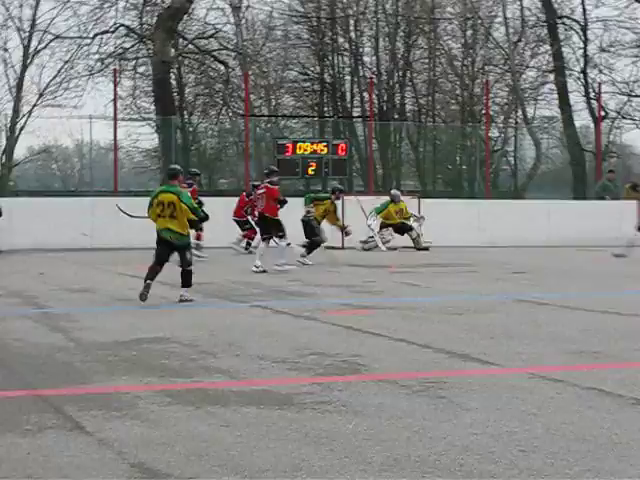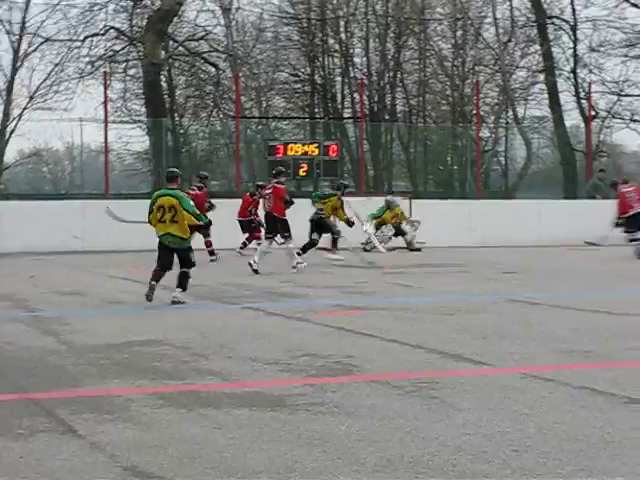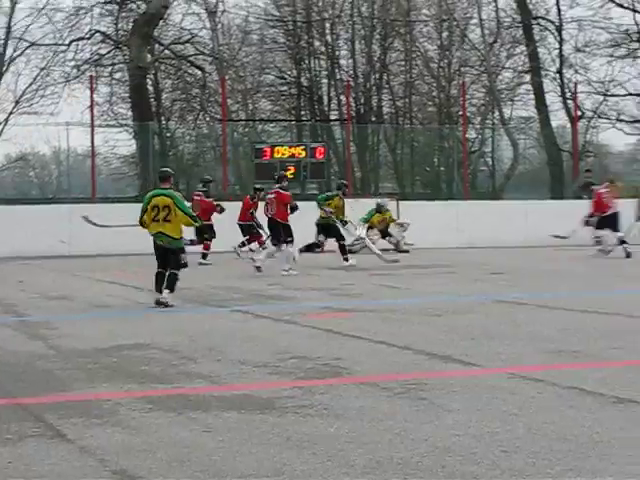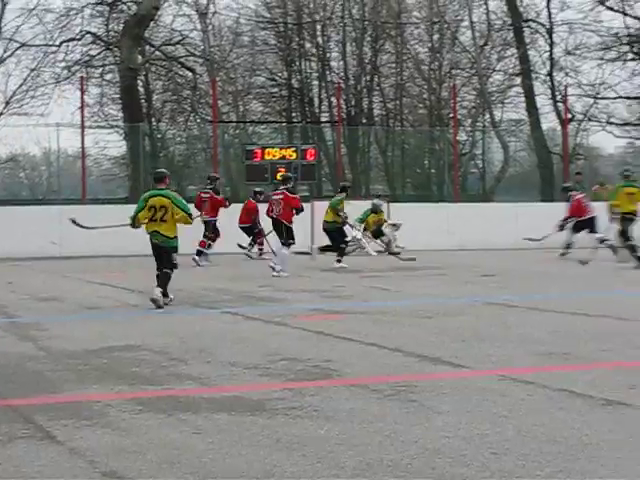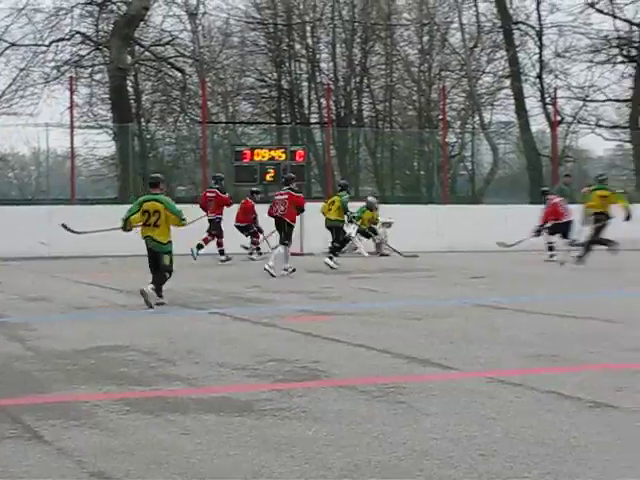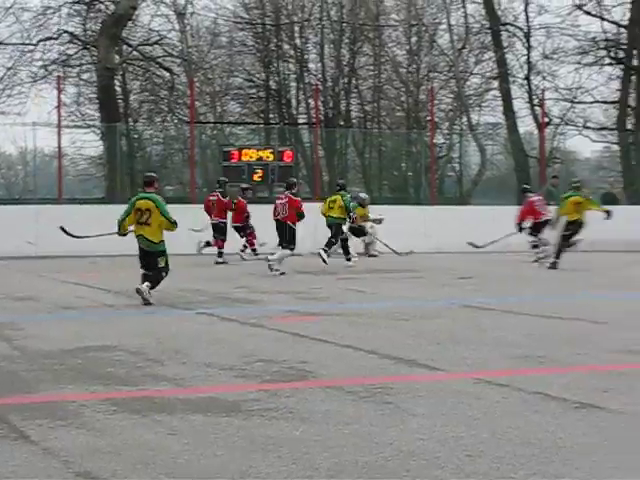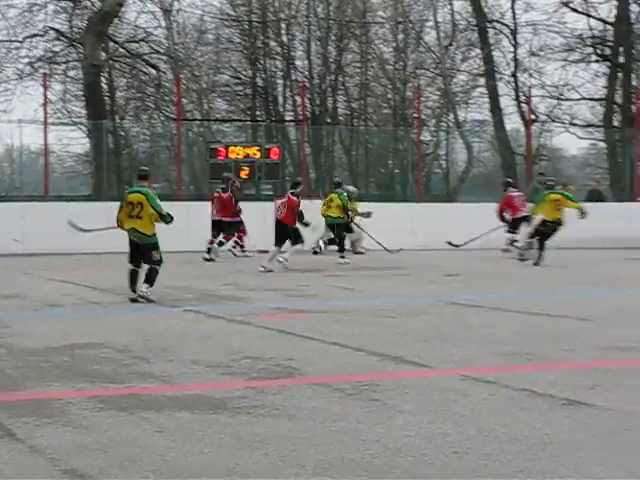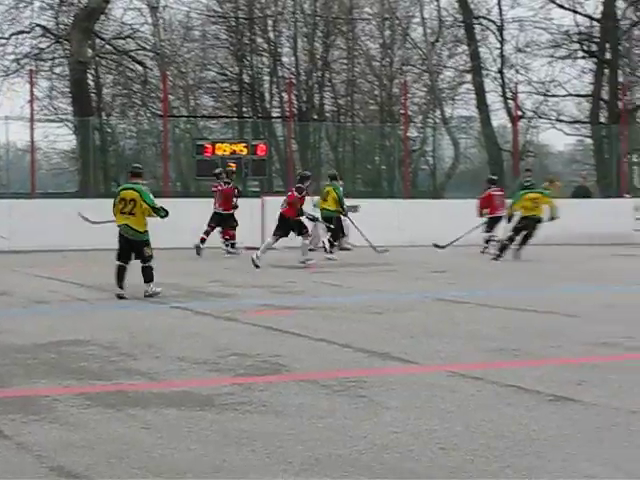
dt=0.1s
person 1, frame 1
left shoulder: (158, 192)
right shoulder: (181, 193)
left elbow: (152, 214)
right elbow: (191, 208)
right wrist: (202, 216)
left hip: (163, 234)
right hip: (180, 234)
left knee: (158, 262)
right knee: (186, 264)
left ankle: (148, 283)
right ankle: (184, 293)
person 1, frame 2
left shoulder: (156, 196)
right shoulder: (180, 197)
left elbow: (152, 219)
right elbow: (193, 215)
right wrist: (205, 222)
left hip: (164, 238)
right hip: (181, 238)
left knee: (162, 266)
right knee: (186, 267)
left ankle: (152, 284)
right ankle: (178, 294)
person 1, frame 3
left shoulder: (150, 196)
right shoulder: (175, 196)
left elbow: (144, 219)
right elbow: (189, 217)
left wrist: (148, 226)
right wrist: (195, 221)
left hip: (158, 238)
right hip: (174, 239)
left knee: (162, 267)
right knee: (174, 268)
left ankle: (159, 295)
right ankle: (165, 296)
person 1, frame 4
left shoulder: (147, 197)
right shoulder: (172, 196)
left elbow: (136, 218)
right elbow: (187, 215)
left wrist: (135, 223)
right wrist: (188, 219)
left hip: (154, 237)
right hip: (168, 237)
left knee: (161, 267)
right knee: (168, 268)
left ankle: (164, 296)
right ankle: (157, 292)
person 1, frame 5
left shoulder: (141, 201)
right shoulder: (165, 201)
left elbow: (128, 218)
right elbow: (180, 220)
left wrist: (126, 227)
right wrist: (181, 221)
left hip: (149, 242)
right hip: (163, 242)
left knee: (156, 270)
right knee: (165, 272)
left ankle: (158, 297)
right ankle: (149, 289)
person 1, frame 6
left shoulder: (136, 200)
right shoulder: (157, 200)
left elbow: (125, 219)
right elbow: (168, 222)
left wrist: (122, 231)
right wrist: (173, 225)
left hip: (141, 240)
right hip: (155, 242)
left knee: (147, 269)
right knee: (162, 271)
left ankle: (146, 295)
right ankle: (144, 287)
person 1, frame 7
left shoulder: (128, 193)
right shoulder: (148, 193)
left elbow: (121, 215)
right elbow: (158, 213)
left wrist: (122, 225)
right wrist: (167, 218)
left hip: (132, 234)
right hip: (147, 235)
left knee: (135, 264)
right knee: (155, 263)
left ankle: (133, 293)
right ankle: (144, 289)
person 1, frame 8
left shoulder: (120, 190)
right shoulder: (142, 190)
left elbow: (116, 210)
right elbow: (151, 207)
right wrist: (162, 213)
left hip: (124, 230)
right hip: (138, 231)
left knee: (122, 260)
right knee: (146, 260)
left ankle: (120, 289)
right ankle: (149, 288)
